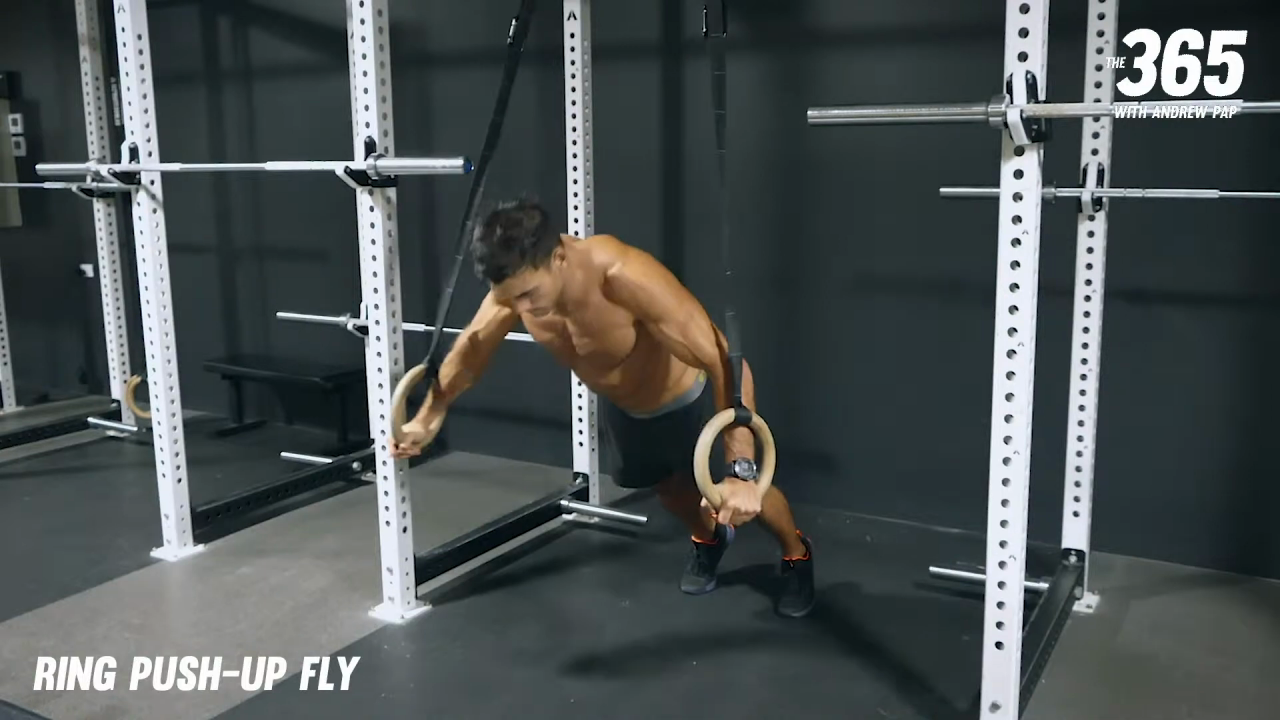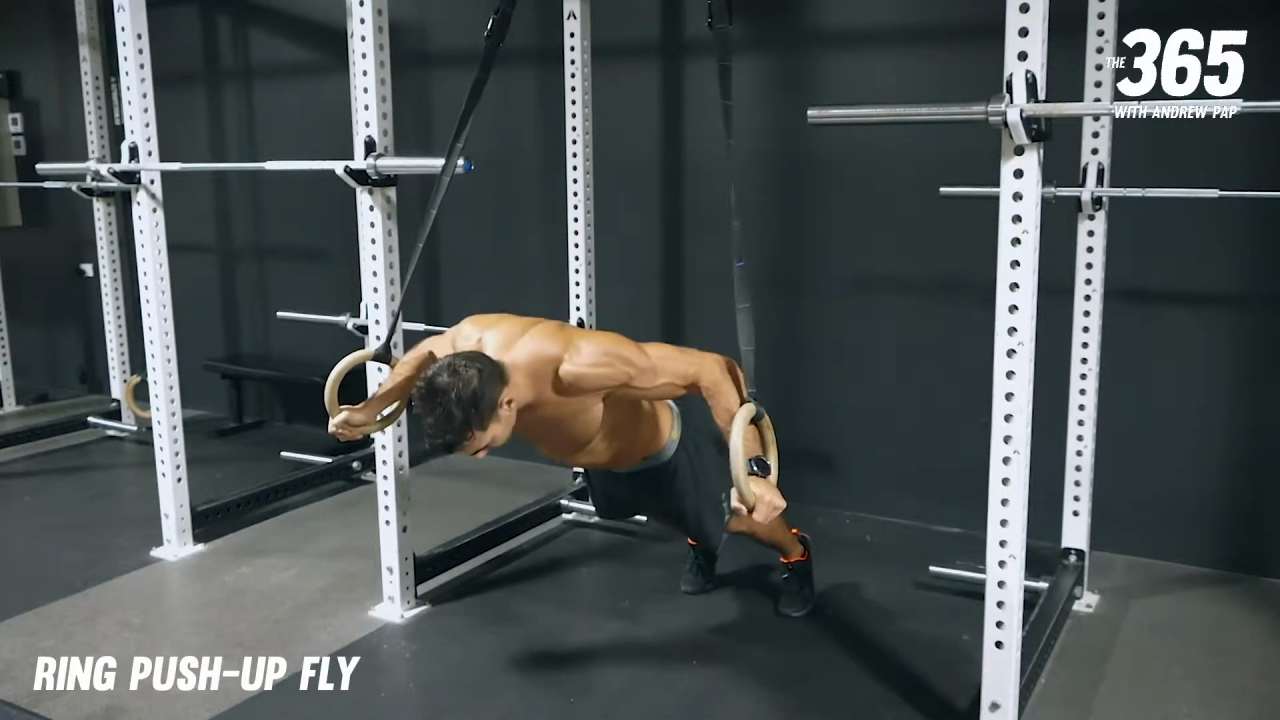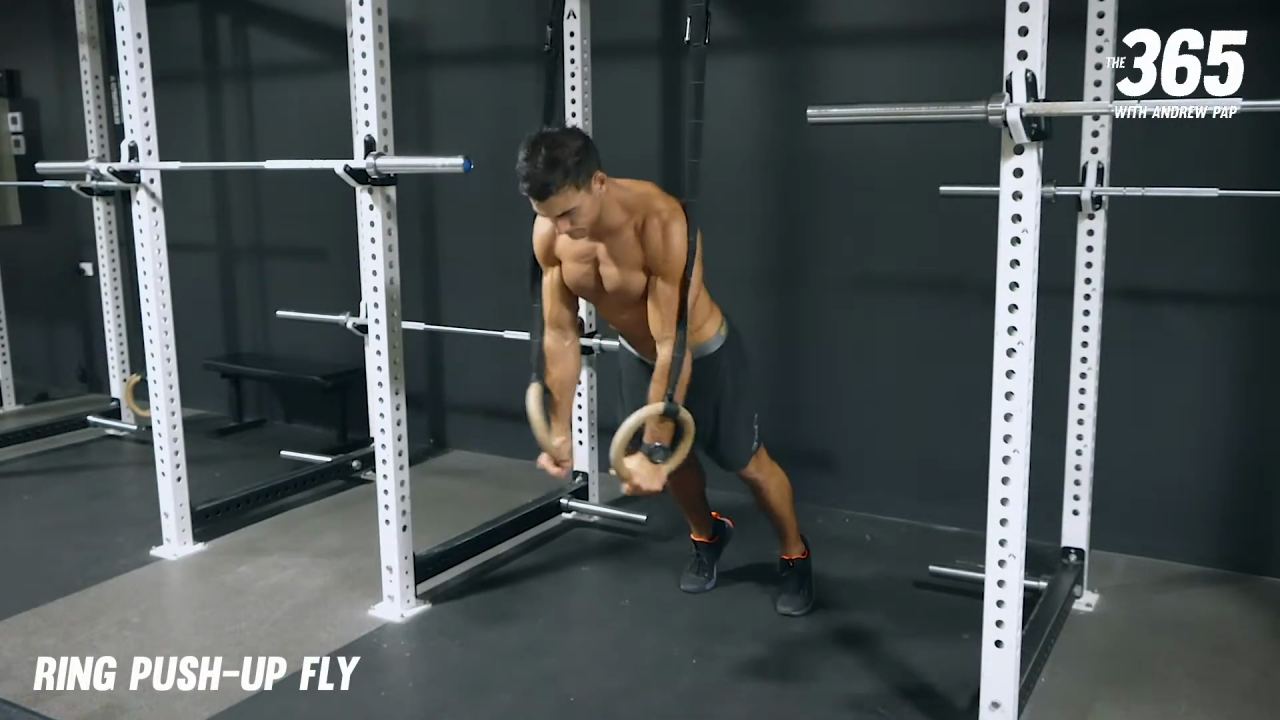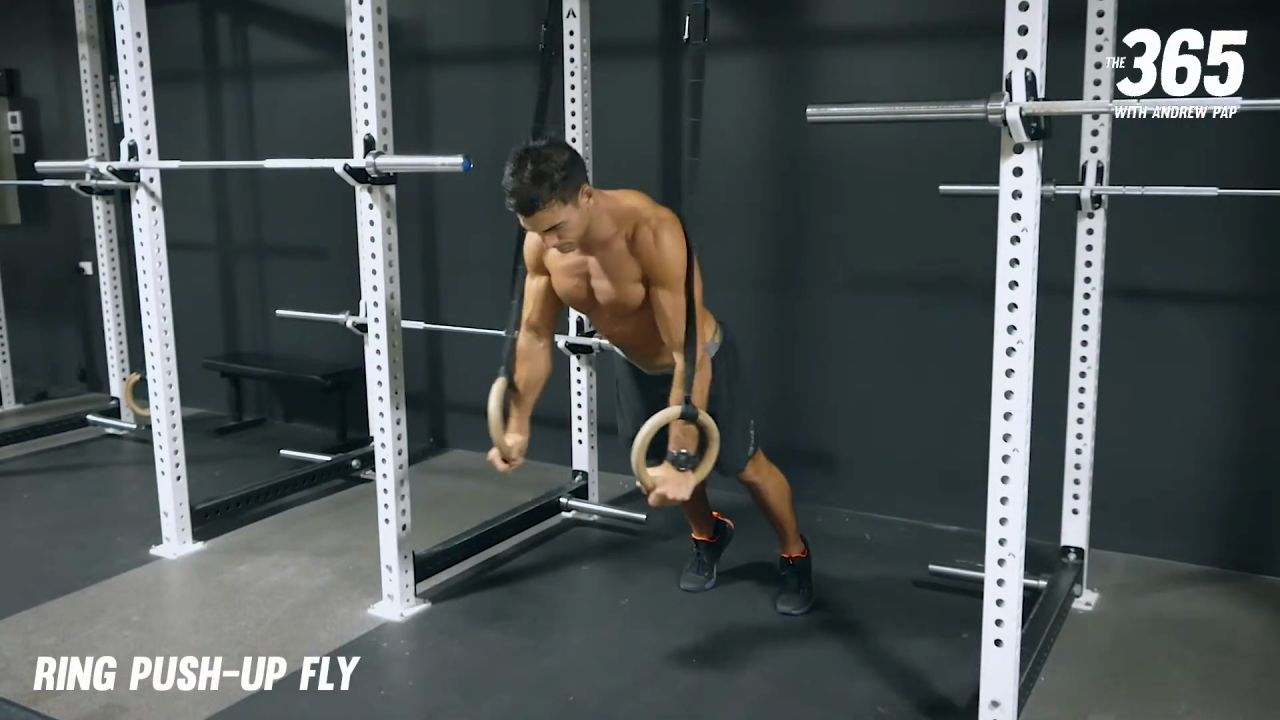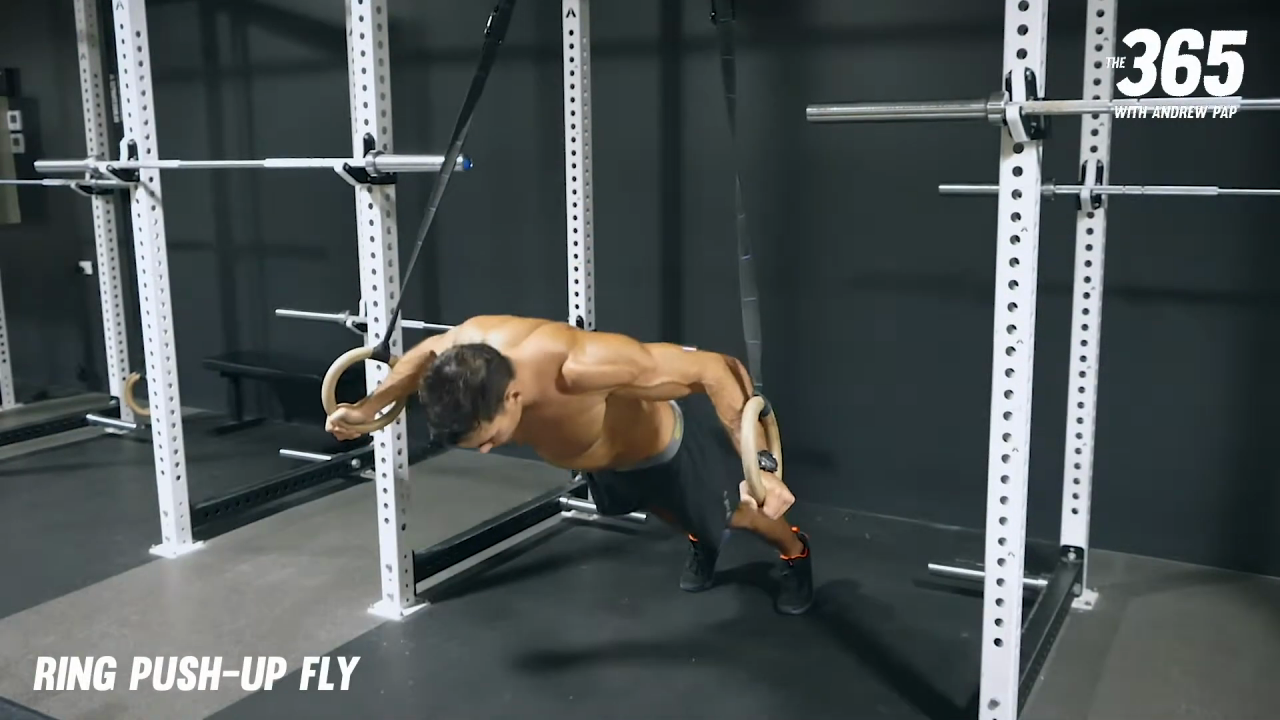
dt=1s
person 1, frame 1
left shoulder: (627, 278)
right shoulder: (519, 281)
left elbow: (724, 363)
right elbow: (473, 345)
right wrist: (428, 418)
left hip: (684, 402)
right hip: (620, 405)
left knee: (740, 493)
right knee: (666, 485)
left ankle: (796, 555)
right ankle: (708, 538)
person 1, frame 2
left shoulder: (575, 366)
right shoulder: (468, 343)
left elbow: (715, 370)
right elbow: (425, 356)
left wrist: (754, 470)
right wrist: (369, 410)
left hip: (662, 449)
left knee: (731, 516)
right knee: (678, 517)
left ankle: (796, 554)
right ankle: (701, 542)
person 1, frame 3
left shoulder: (661, 225)
right shoulder: (549, 232)
left elbow: (673, 348)
right elbow: (559, 333)
left wrist: (653, 452)
right wrist: (559, 429)
left hip: (704, 356)
right hip: (637, 357)
left knee: (748, 464)
right knee: (668, 459)
left ankle: (796, 556)
right ankle: (708, 537)
person 1, frame 4
left shoulder: (653, 234)
right shoulder: (541, 244)
left elbow: (685, 355)
right elbow: (536, 335)
left wrist: (680, 460)
right wrist: (518, 425)
left hip: (698, 360)
right hip: (634, 364)
left knee: (745, 465)
right knee: (661, 459)
left ankle: (795, 555)
right ankle: (708, 535)
person 1, frame 5
left shoulder: (578, 366)
right shoulder: (469, 346)
left elbow: (720, 370)
right elbow: (426, 356)
left wrist: (760, 466)
right wrist: (369, 407)
left hip: (662, 449)
right hip: (605, 461)
left knee: (732, 514)
right knee: (659, 509)
left ankle: (794, 552)
right ankle: (701, 540)
